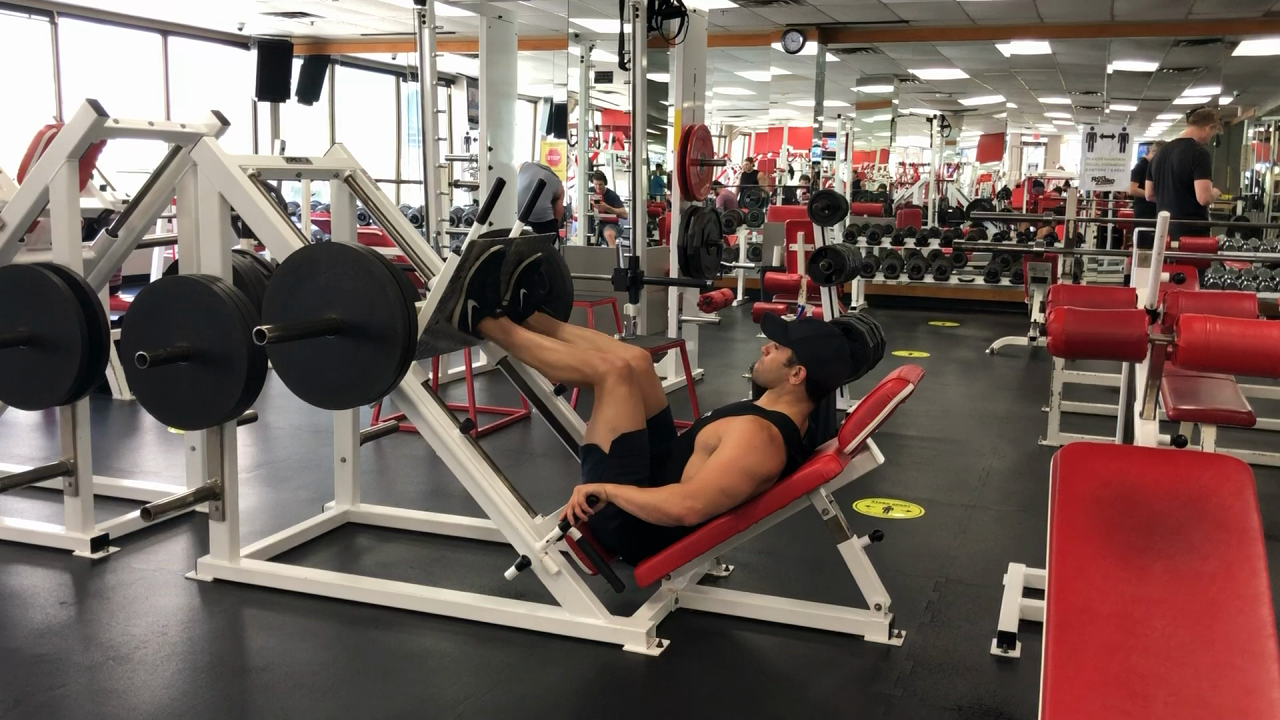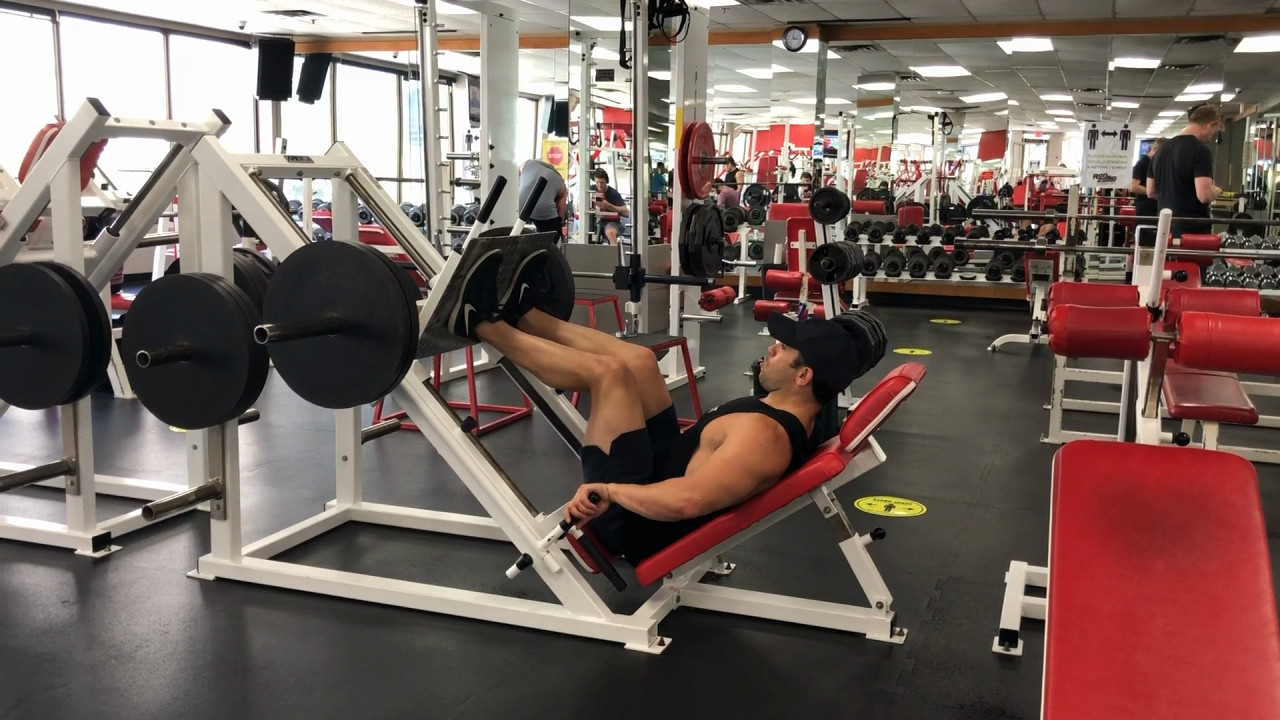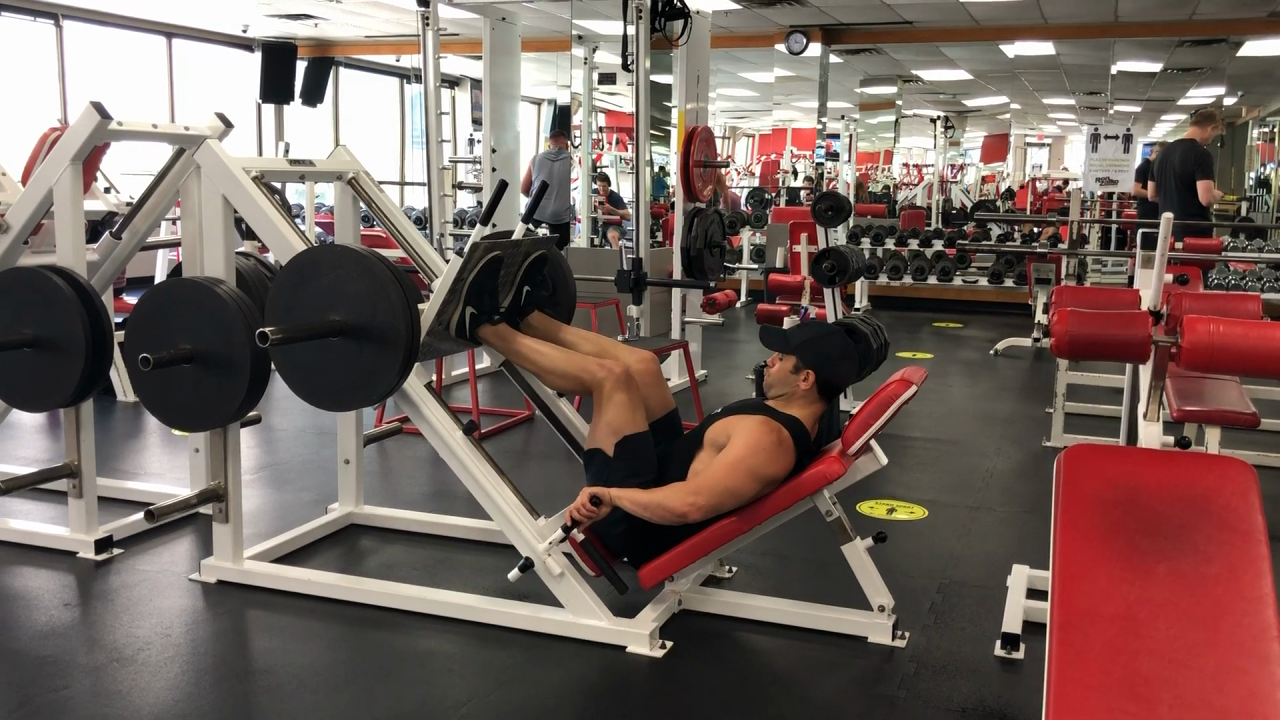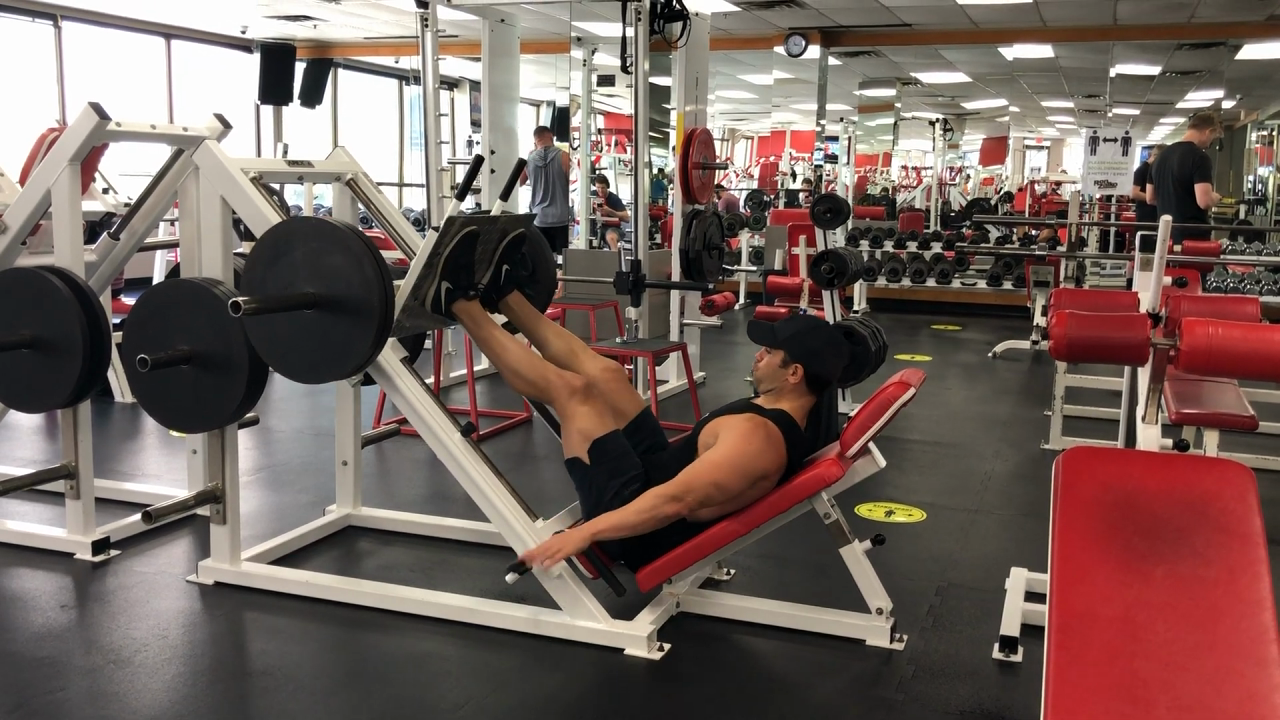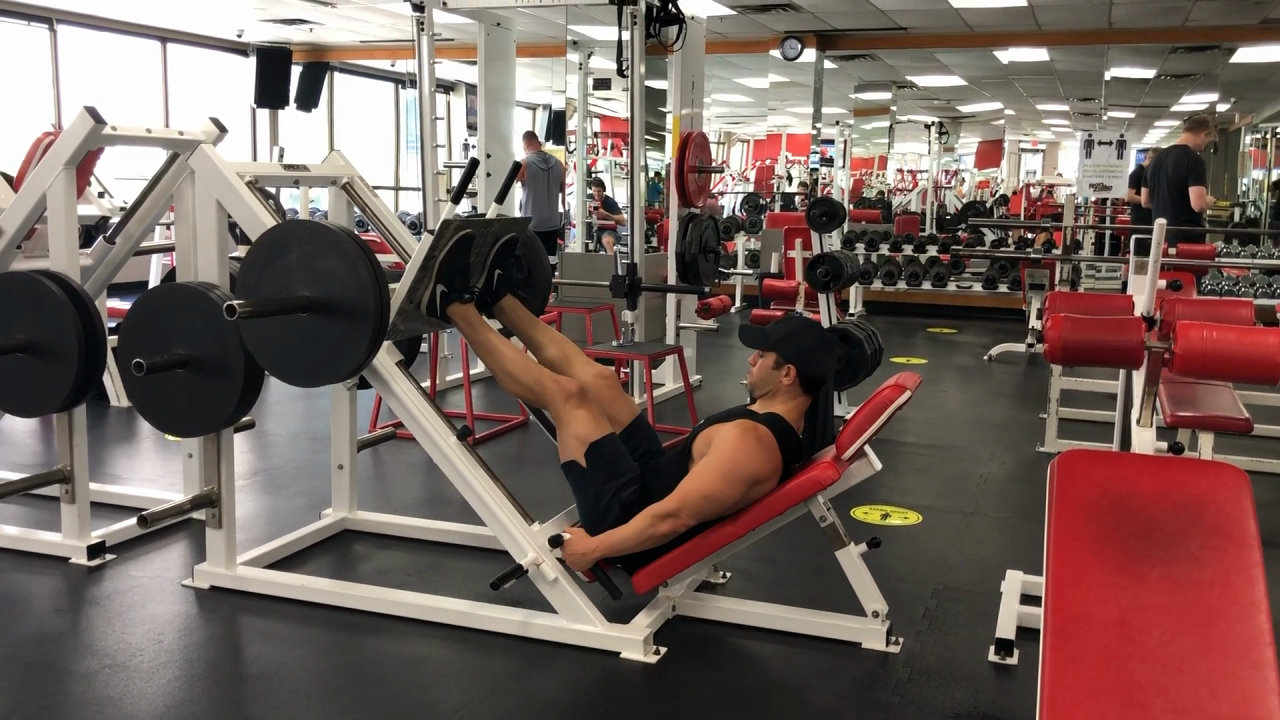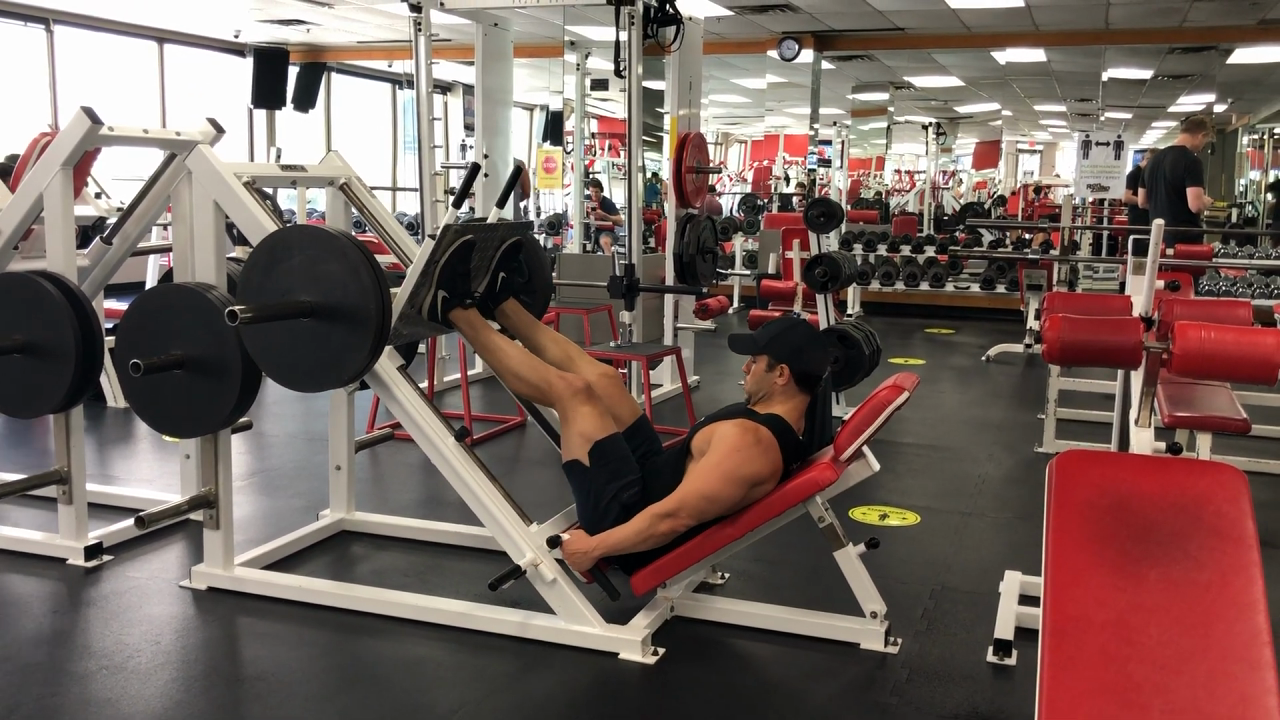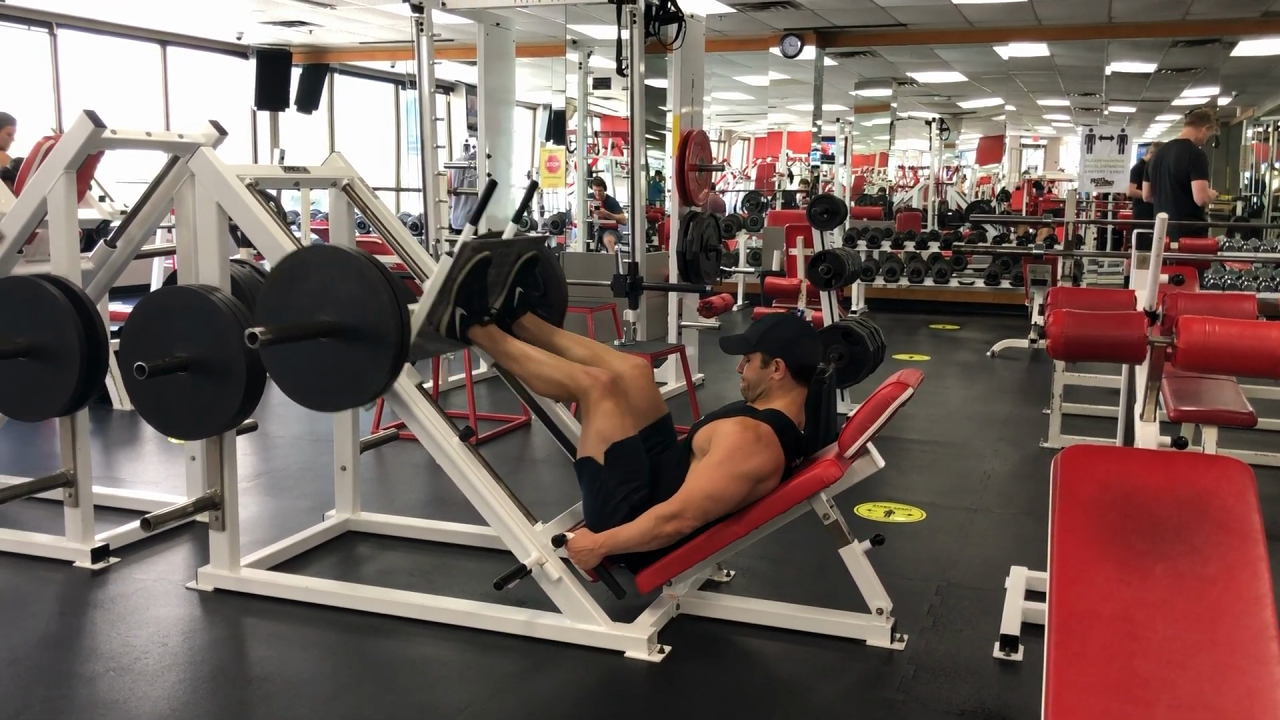
dt=0.7s
person 1, frame 1
left shoulder: (758, 437)
right shoulder: (785, 421)
left elbow: (687, 508)
left wrist: (603, 490)
left hip: (628, 521)
left knee: (613, 369)
right knee: (634, 361)
left ankle: (487, 323)
right ankle: (522, 314)
person 1, frame 2
left shoulder: (763, 435)
right shoulder: (791, 422)
left elbow: (687, 500)
left wrist: (607, 490)
left hip: (632, 522)
left knee: (609, 372)
right knee: (637, 361)
left ankle: (485, 322)
right ankle: (522, 312)
person 1, frame 3
left shoulder: (768, 439)
right shoulder: (794, 423)
left elbow: (690, 504)
left wrist: (609, 494)
left hip: (635, 524)
left knee: (611, 375)
right knee: (640, 365)
left ankle: (485, 325)
right ankle: (523, 316)
person 1, frame 4
left shoulder: (758, 435)
right shoulder: (785, 420)
left elbow: (676, 502)
left wrist: (583, 534)
left hip: (640, 533)
left knee: (571, 389)
right knee: (606, 374)
left ankle: (460, 302)
right ankle: (504, 294)
person 1, frame 5
left shoulder: (750, 441)
right shoulder: (787, 426)
left elbow: (674, 518)
left wrist: (594, 548)
left hip: (628, 512)
right hip: (652, 476)
left knee: (566, 393)
right knee: (598, 380)
left ankle: (455, 304)
right ankle: (495, 297)
person 1, frame 6
left shoulder: (750, 441)
right shoulder: (785, 428)
left elbow: (675, 518)
left wrist: (594, 547)
left hip: (628, 515)
left knee: (573, 390)
right knee: (602, 380)
left ankle: (457, 310)
right ankle: (498, 301)
person 1, frame 7
left shoulder: (749, 437)
right shoulder: (788, 424)
left elbow: (678, 520)
left wrist: (600, 544)
left hip: (630, 516)
left knee: (598, 383)
right knee: (631, 371)
left ankle: (475, 327)
right ankle: (515, 318)
